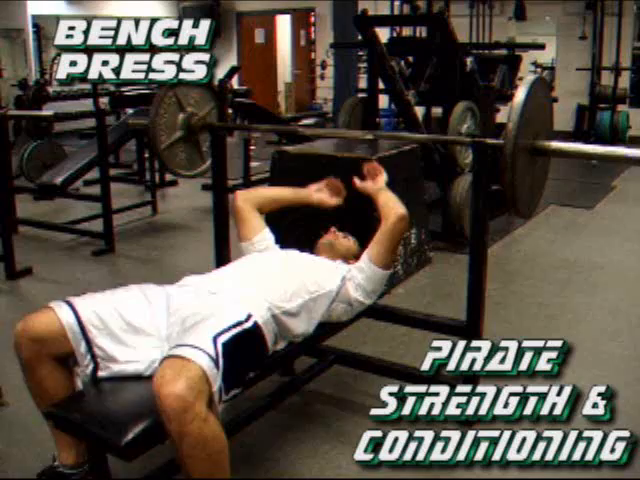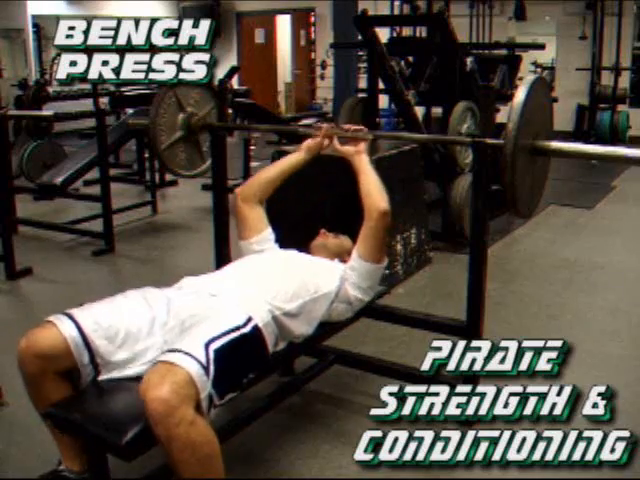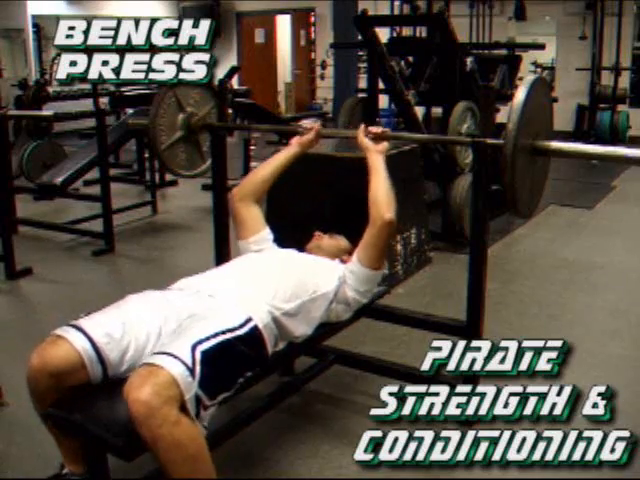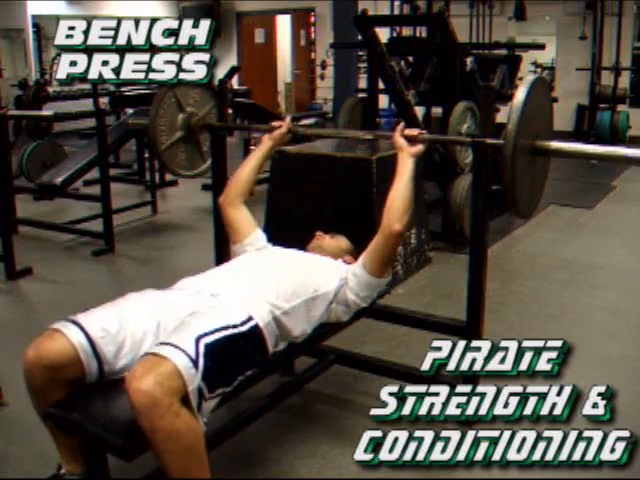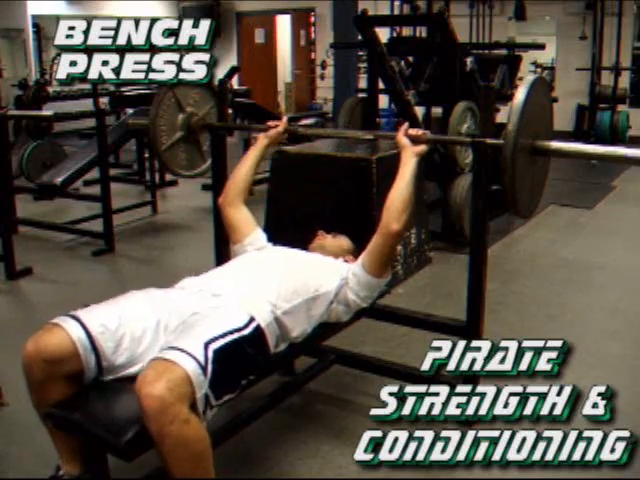
dt=0.2s
person 1, frame 1
left shoulder: (349, 282)
right shoulder: (276, 257)
left elbow: (396, 220)
right elbow: (244, 201)
left wrist: (376, 188)
right wrist: (310, 196)
left hip: (241, 319)
right hip: (182, 299)
left knee: (175, 389)
right knee: (35, 334)
person 1, frame 2
left shoulder: (346, 284)
right shoulder: (273, 257)
left elbow: (379, 214)
right elbow: (246, 198)
left wrist: (357, 158)
right wrist: (304, 154)
left hip: (240, 319)
right hip: (180, 300)
left knee: (164, 396)
right knee: (37, 349)
person 1, frame 3
left shoulder: (343, 283)
right shoulder: (270, 256)
left elbow: (383, 221)
right elbow: (242, 199)
left wrist: (373, 155)
right wrist: (295, 148)
left hip: (237, 322)
right hip: (179, 301)
left knee: (147, 398)
right knee: (46, 365)
person 1, frame 4
left shoulder: (346, 284)
right shoulder: (267, 255)
left elbow: (392, 229)
right elbow: (230, 202)
left wrist: (404, 157)
right wrist: (267, 145)
left hip: (238, 319)
right hip: (180, 300)
left knee: (149, 387)
right knee: (43, 358)
person 1, frame 5
left shoulder: (346, 283)
right shoulder: (267, 254)
left elbow: (391, 228)
right elbow: (230, 202)
left wrist: (408, 157)
right wrist: (262, 143)
left hip: (239, 320)
right hip: (180, 300)
left knee: (158, 392)
right knee: (43, 352)
